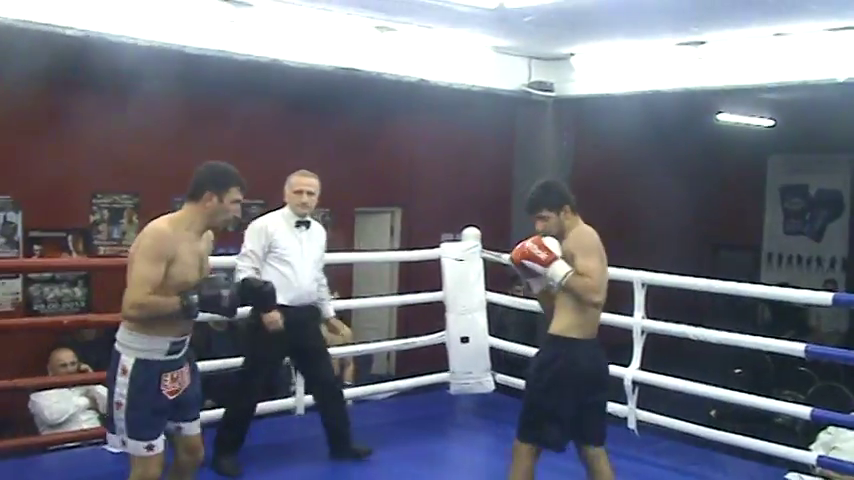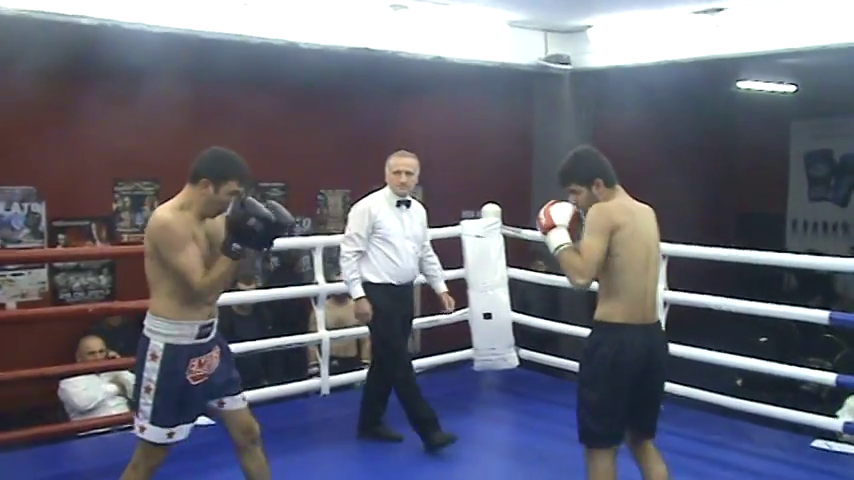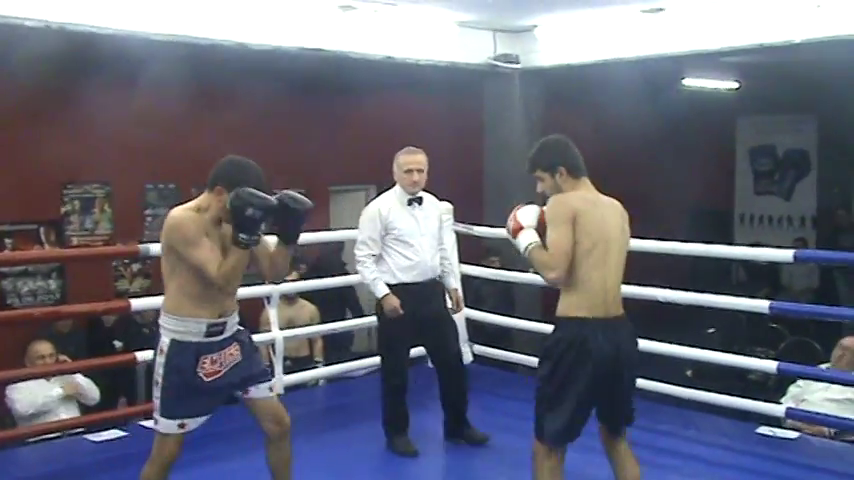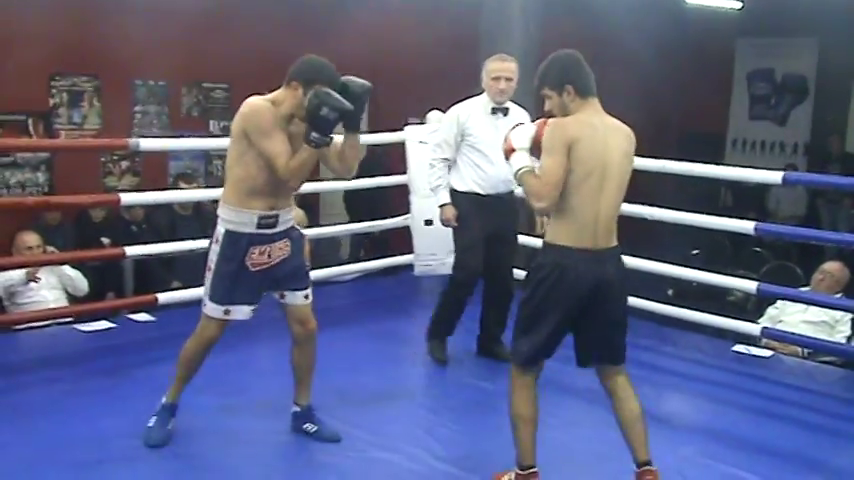
dt=0.7s
person 1, frame 1
left shoulder: (581, 236)
right shoulder: (579, 240)
left elbow: (594, 294)
left wrist: (553, 266)
right wrist: (535, 277)
left hip: (564, 353)
right hip: (589, 355)
left knee: (526, 444)
right knee: (592, 450)
person 1, frame 2
left shoulder: (602, 212)
right shoulder: (645, 213)
left elbow: (581, 277)
left wrist: (555, 233)
right wrist: (569, 233)
left hip: (614, 340)
right hip: (650, 338)
left knee: (599, 449)
right knee: (642, 440)
person 1, frame 3
left shoulder: (561, 205)
right shoulder: (616, 210)
left elbow: (554, 272)
left wrist: (525, 235)
left hip: (579, 336)
right hip: (619, 333)
left knee: (547, 448)
right knee: (614, 437)
person 1, frame 4
left shoulder: (562, 129)
right shoulder: (625, 134)
left elbow: (543, 201)
left wrist: (518, 156)
left hip: (563, 263)
right hip: (607, 263)
left knee: (524, 370)
right knee: (613, 373)
person 2, frame 1
left shoulder: (204, 237)
right shoulder: (162, 235)
right elbow: (133, 307)
left wrist: (237, 294)
right wrist: (195, 301)
left hip: (176, 359)
right hip: (142, 362)
person 2, frame 2
left shoulder: (218, 219)
right shoulder: (168, 222)
left elbow: (232, 274)
right elbow: (206, 290)
left wrist: (260, 241)
right wrist: (237, 243)
left hip: (208, 341)
right hip: (171, 347)
left knee: (247, 432)
person 2, frame 3
left shoulder: (238, 221)
right shoulder: (182, 221)
left elbow: (275, 274)
right elbow: (225, 282)
left wrist: (288, 233)
right wrist: (246, 234)
left hip: (229, 337)
right hip: (185, 344)
left knee: (278, 423)
right knee: (167, 449)
person 2, frame 4
left shoulder: (305, 119)
right shoulder: (257, 111)
left elbow: (346, 167)
right elbow: (290, 175)
left wrist: (351, 120)
right wrist: (314, 127)
left hip: (284, 231)
right hip: (239, 231)
left knee: (305, 327)
right knee: (209, 331)
left ankle: (302, 410)
right ankle: (168, 405)
person 3, frame 1
left shoulder: (319, 232)
right shoulder: (265, 226)
right elbow: (245, 271)
left wrist: (328, 312)
right wrist: (264, 308)
left hip: (307, 317)
right hip: (274, 316)
left knee: (326, 382)
right knee: (251, 387)
left ankle: (341, 443)
right ankle: (225, 450)
person 3, frame 2
left shoulder: (418, 211)
right shoulder: (367, 208)
left elbow: (426, 254)
right elbow: (349, 254)
left wrist: (441, 288)
right wrist: (358, 295)
left hip: (404, 293)
right hip: (378, 294)
left knee: (386, 362)
right knee: (399, 363)
left ankle: (370, 423)
right ankle: (429, 429)
person 3, frame 3
left shoulder: (433, 205)
right shoulder: (379, 209)
right elbow: (364, 258)
left wrist: (452, 285)
right wrist: (384, 294)
left hip: (430, 292)
right hip: (398, 295)
left knee: (452, 358)
right knee: (395, 368)
left ankle: (457, 425)
right ankle: (397, 432)
person 3, frame 4
left shoulder: (522, 119)
right shoulder: (461, 114)
right elbow: (440, 160)
right wrist: (445, 202)
left hip: (505, 205)
right hip: (469, 204)
left knee: (501, 279)
right knee: (466, 274)
left ankle: (490, 341)
right ankle: (438, 334)
